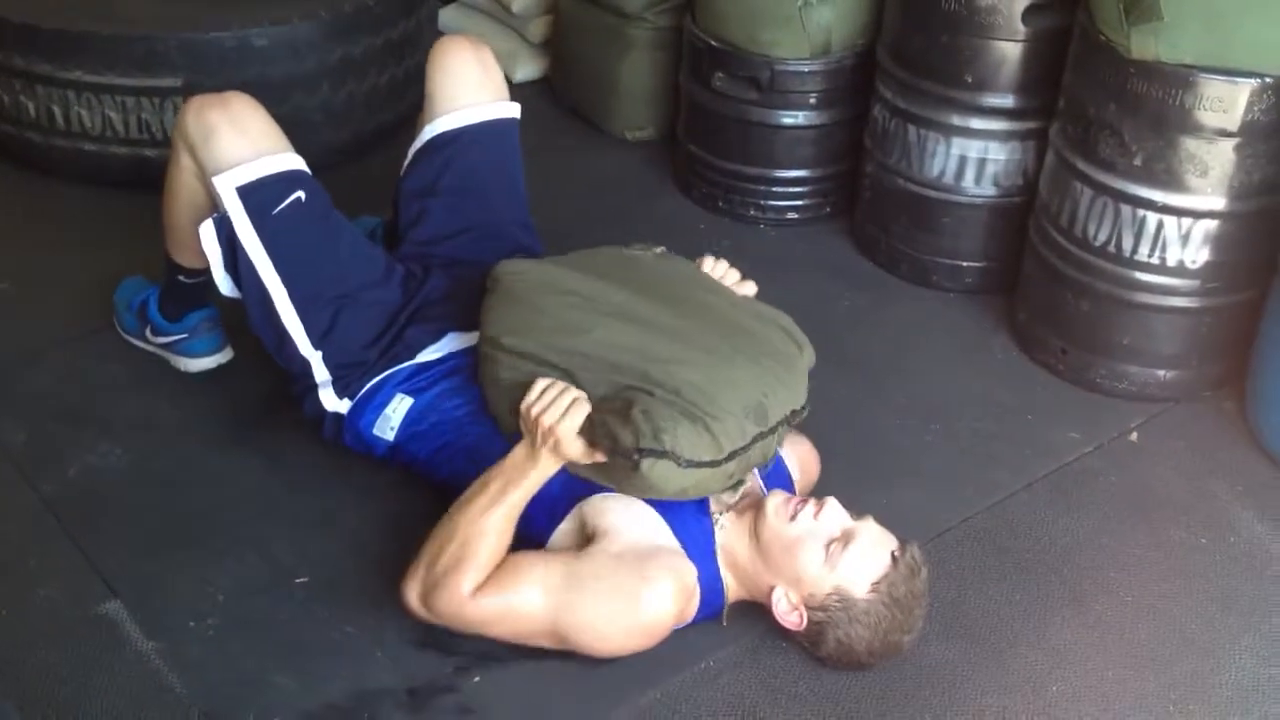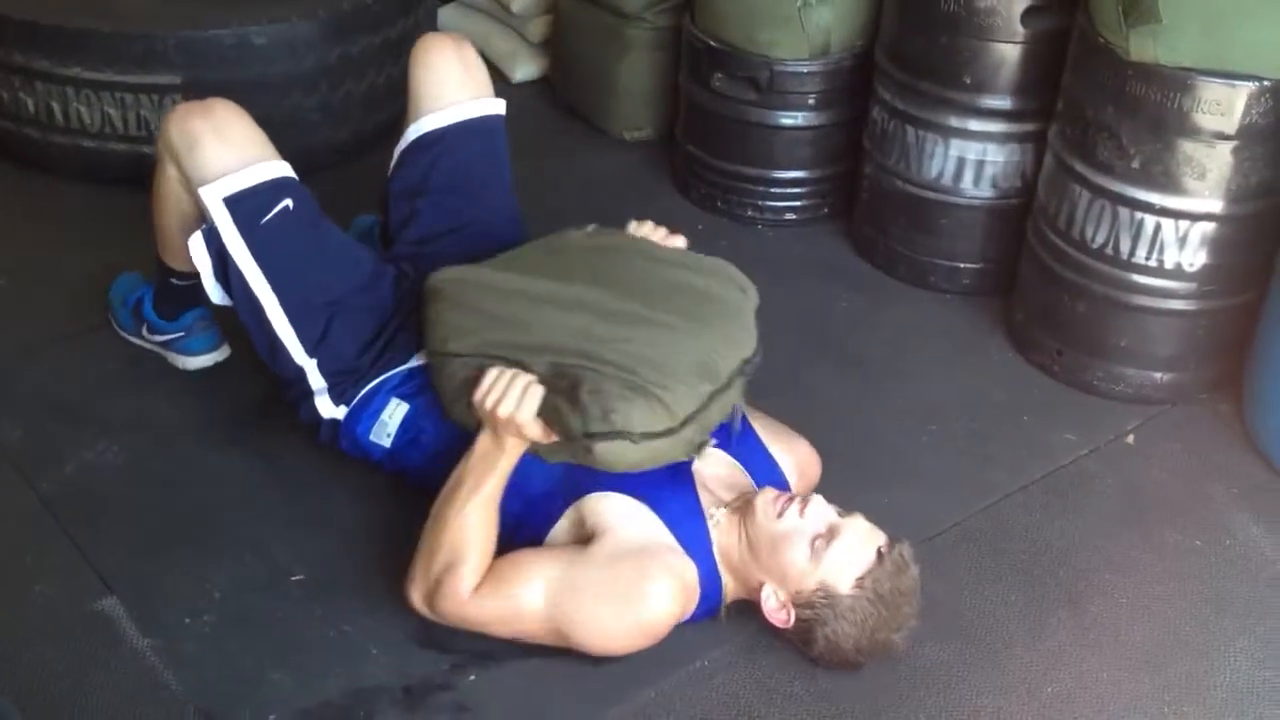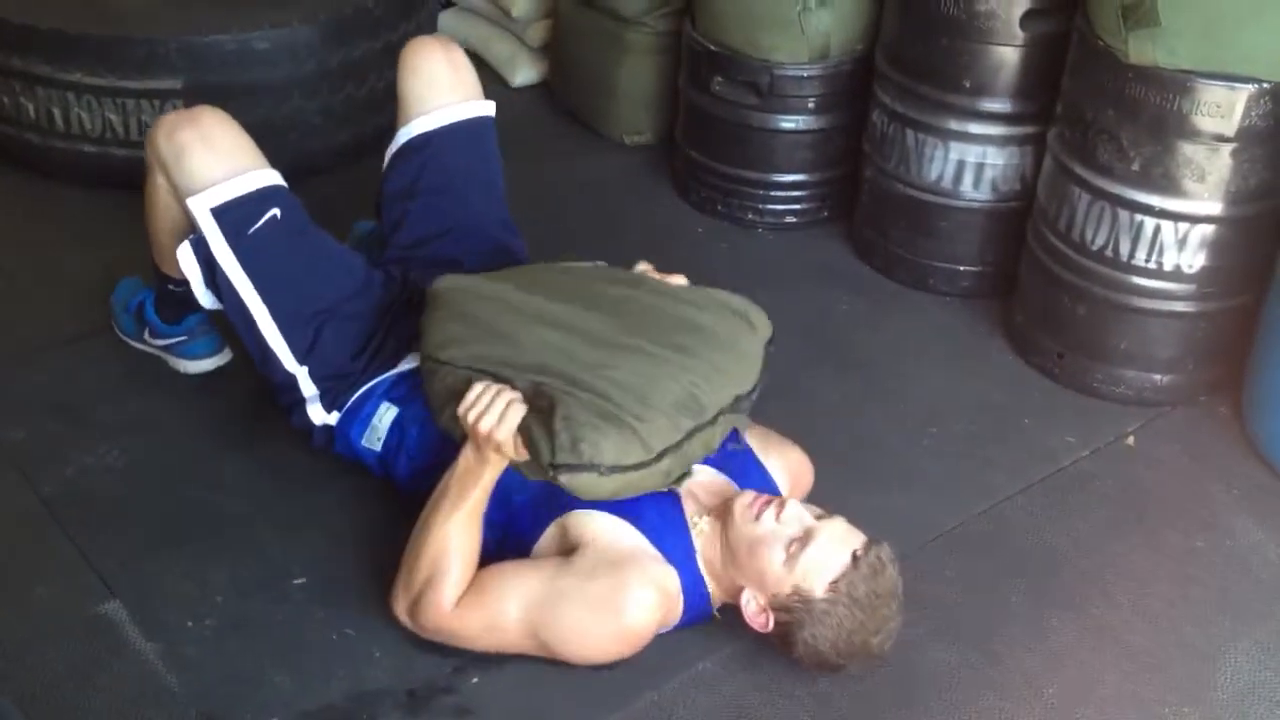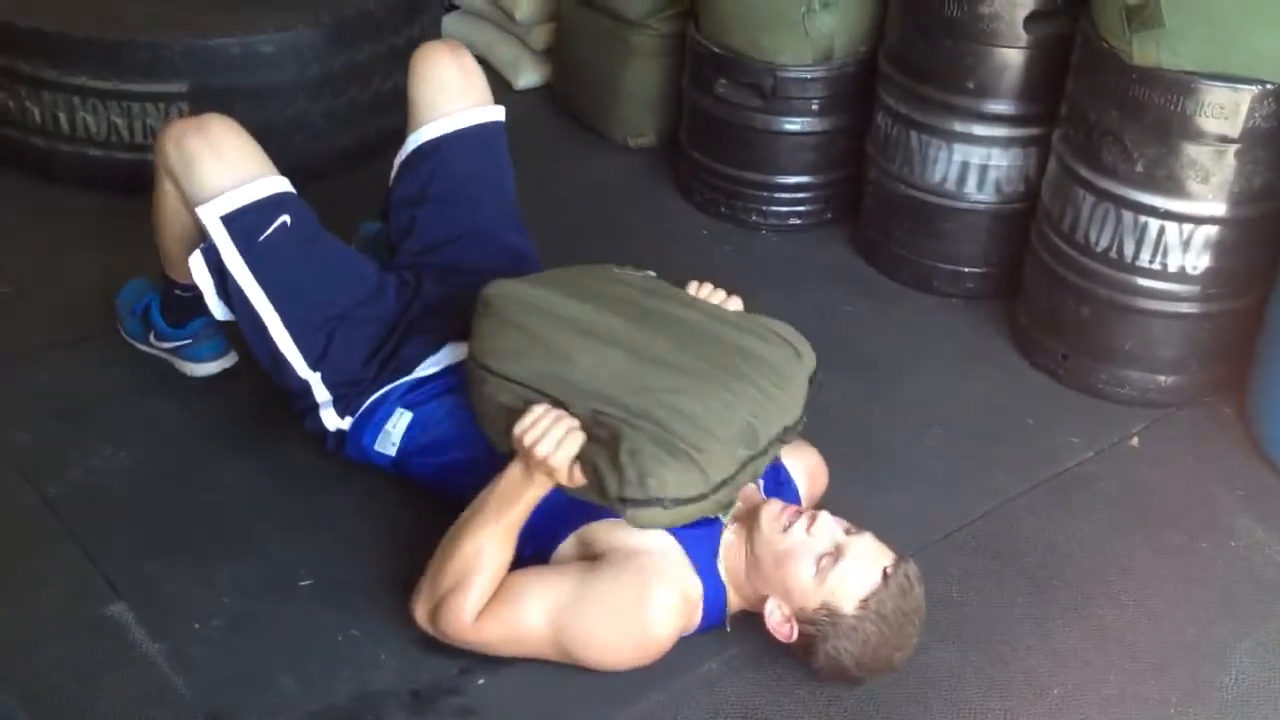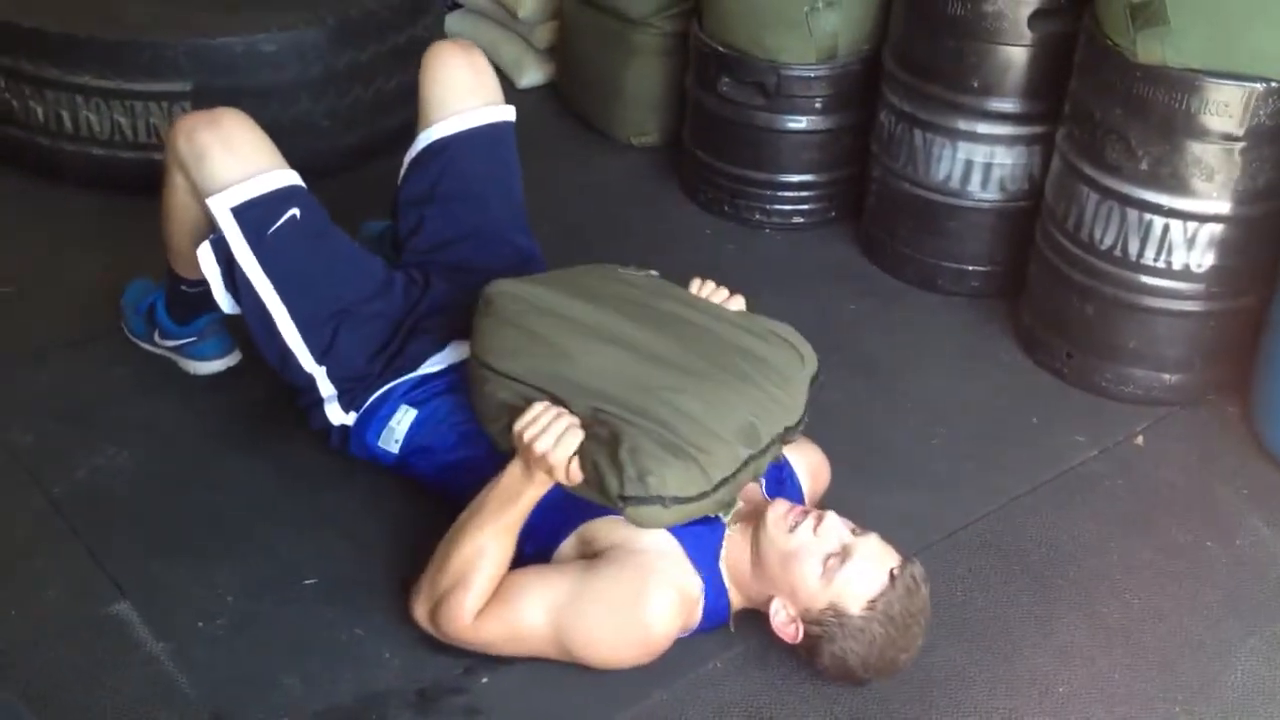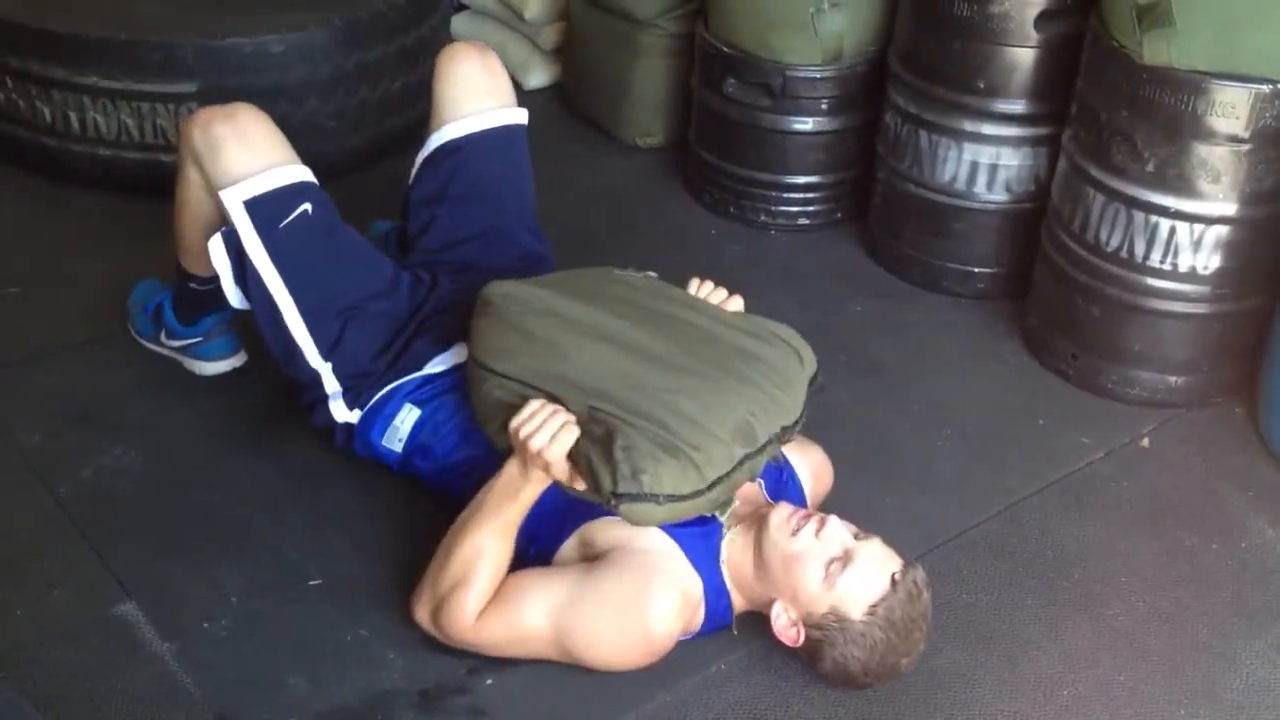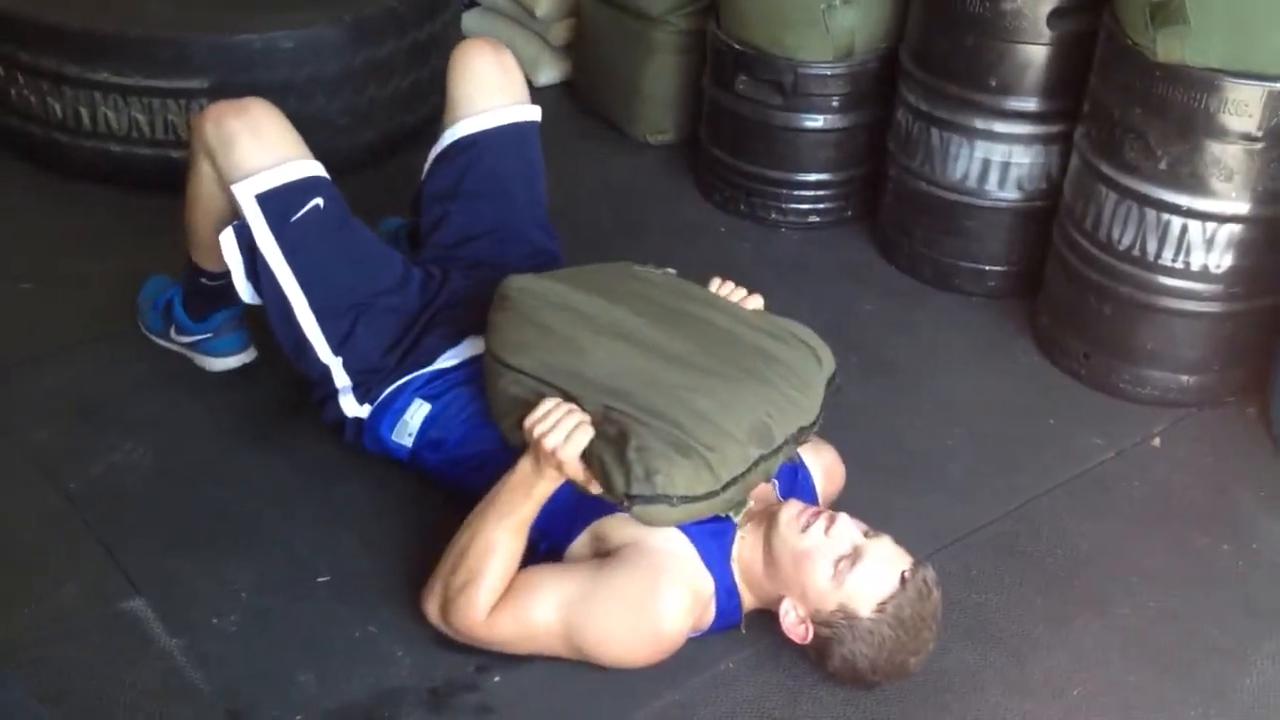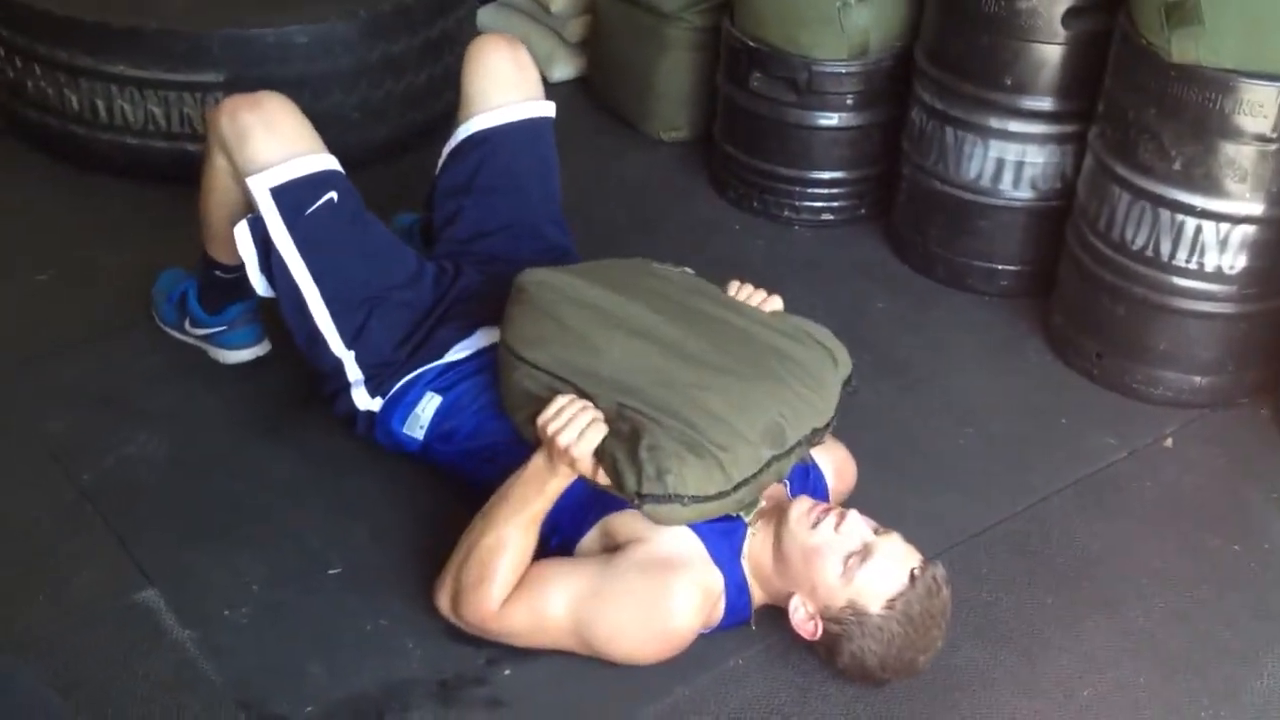
dt=0.3s
person 1, frame 1
left shoulder: (648, 593)
right shoulder: (783, 465)
left elbow: (433, 592)
left wrist: (537, 457)
left hip: (379, 372)
right hip: (493, 307)
left knee: (215, 118)
right knee: (460, 56)
left ankle: (179, 317)
right ankle: (400, 245)
person 1, frame 2
left shoulder: (646, 592)
right shoulder: (787, 465)
left elbow: (439, 592)
left wrist: (501, 440)
left hip: (371, 377)
left knee: (199, 126)
right knee: (444, 52)
left ankle: (172, 314)
right ankle: (394, 251)
person 1, frame 3
left shoulder: (628, 603)
right shoulder: (783, 472)
left elbow: (424, 608)
left wrist: (484, 455)
left hip: (366, 381)
left knee: (187, 135)
right knee: (431, 56)
left ankle: (174, 321)
right ankle: (390, 258)
person 1, frame 4
left shoulder: (656, 610)
right shoulder: (794, 474)
left elbow: (442, 612)
left wrist: (531, 477)
left hip: (380, 386)
left knee: (195, 144)
right knee: (441, 60)
left ankle: (180, 322)
right ankle: (384, 263)
person 1, frame 5
left shoulder: (653, 605)
right shoulder: (799, 471)
left elbow: (442, 609)
left wrist: (529, 474)
left hip: (387, 382)
left knee: (207, 136)
right knee: (454, 60)
left ankle: (185, 320)
right ankle: (404, 261)
person 1, frame 6
left shoulder: (653, 607)
right shoulder: (800, 474)
left elbow: (443, 612)
left wrist: (526, 471)
left hip: (389, 383)
left knee: (220, 131)
right knee: (466, 60)
left ankle: (193, 320)
right ankle: (410, 250)
person 1, frame 7
left shoulder: (664, 604)
right shoulder: (814, 472)
left elbow: (455, 608)
left wrist: (539, 468)
left hip: (402, 377)
left knee: (233, 124)
right knee: (480, 58)
left ankle: (203, 315)
right ankle: (424, 249)
person 1, frame 8
left shoulder: (677, 602)
right shoulder: (823, 471)
left elbow: (464, 602)
left wrist: (553, 466)
left hip: (411, 371)
left knee: (247, 119)
right knee: (495, 53)
left ankle: (217, 310)
right ankle: (435, 242)
